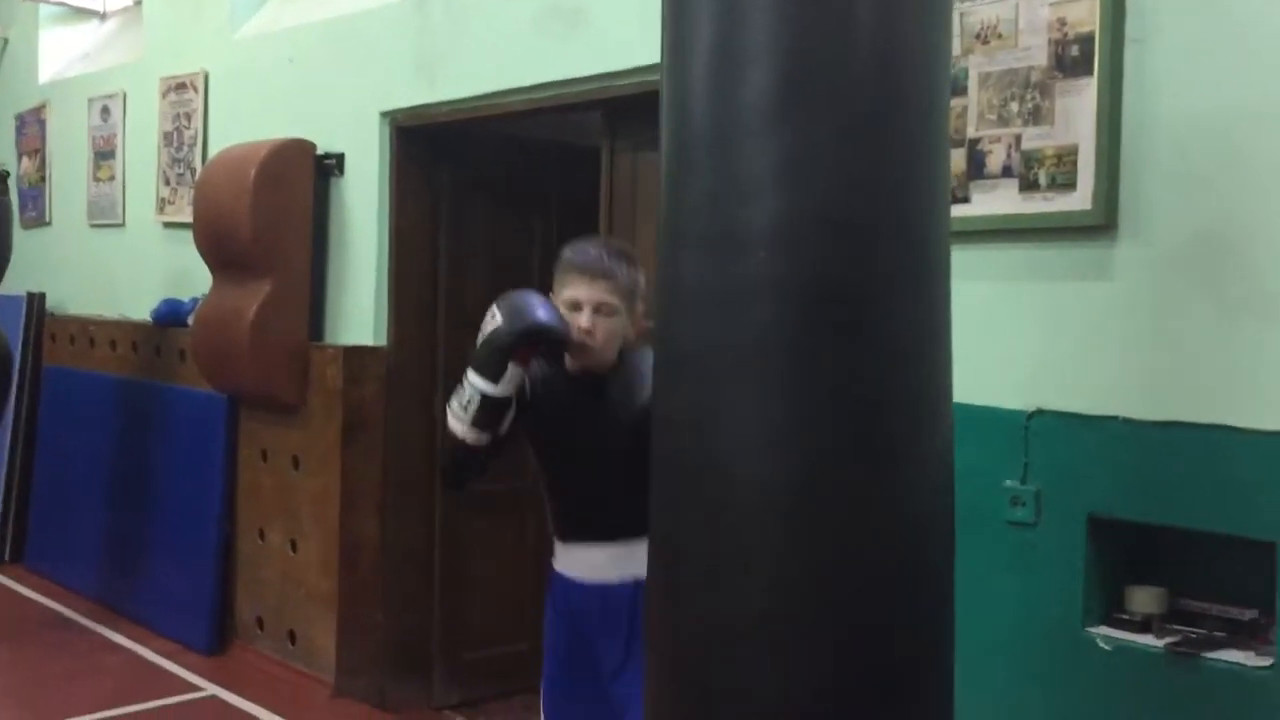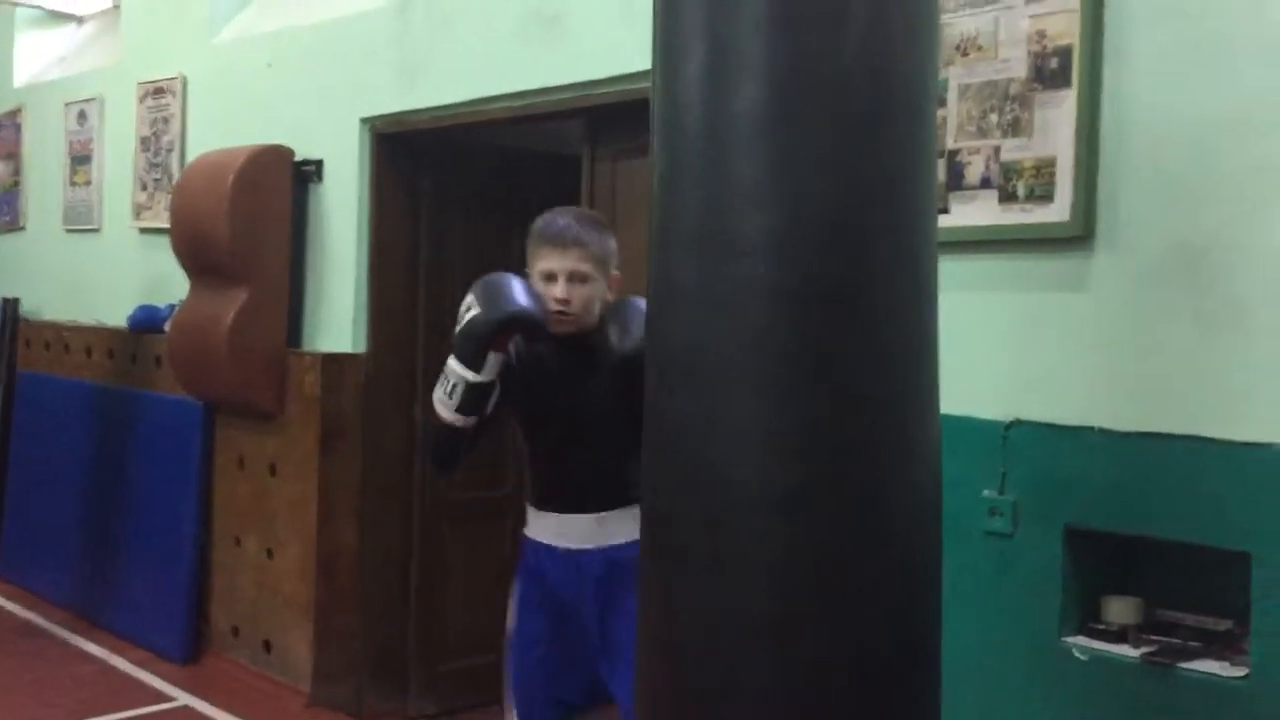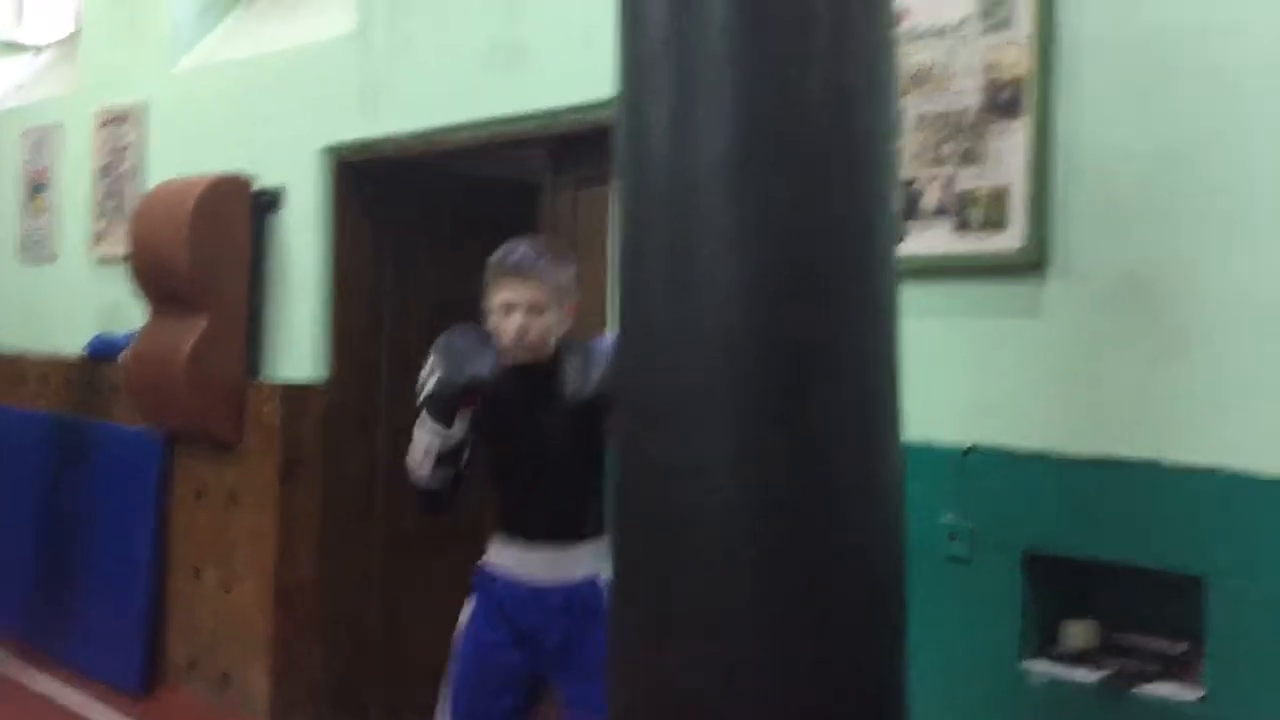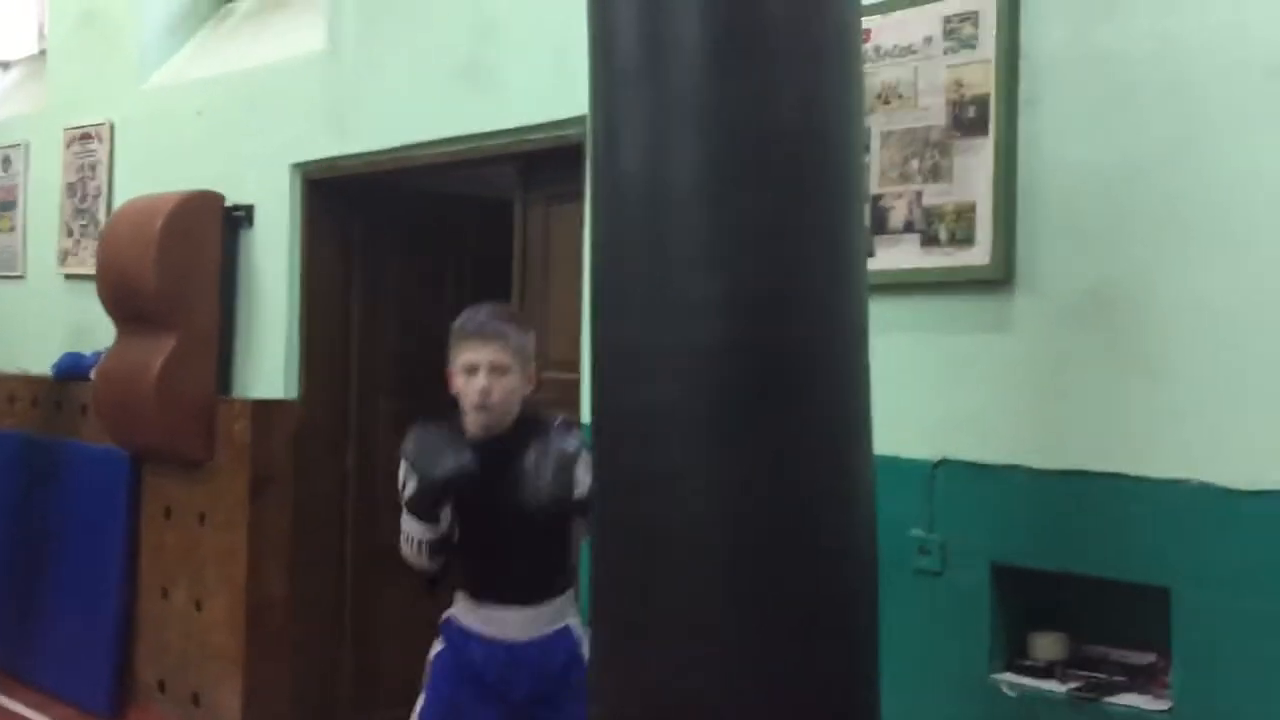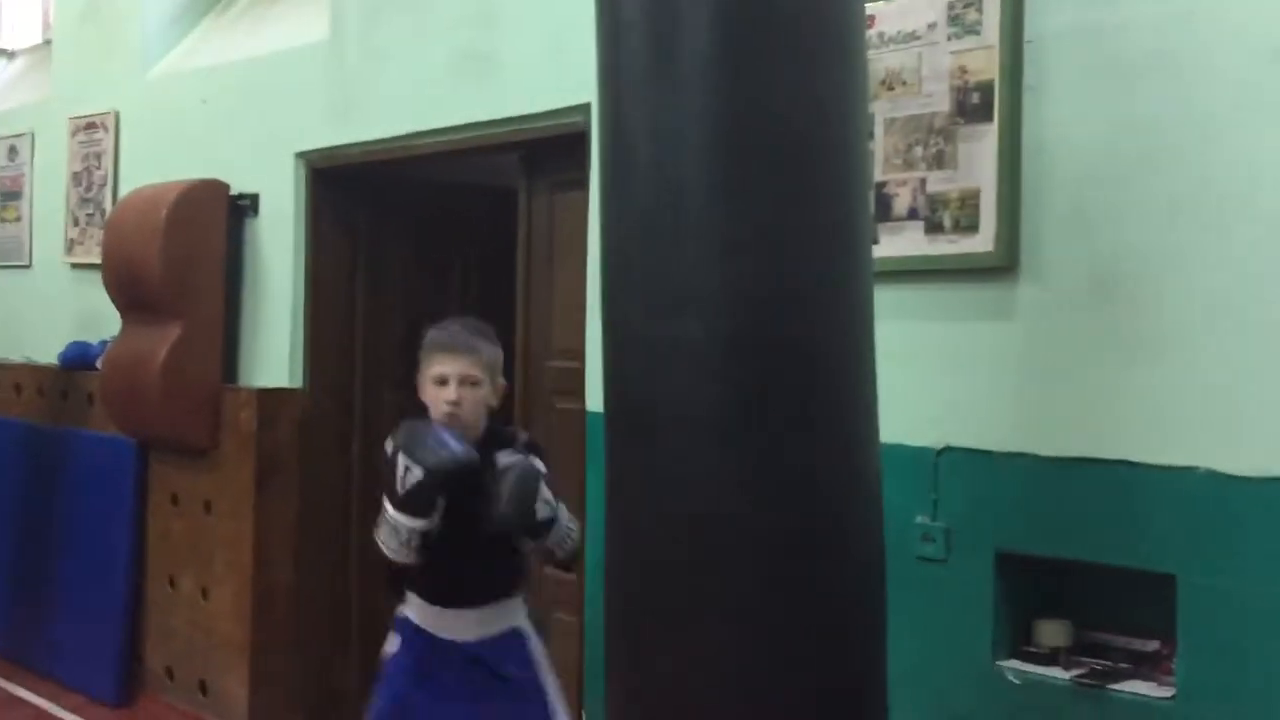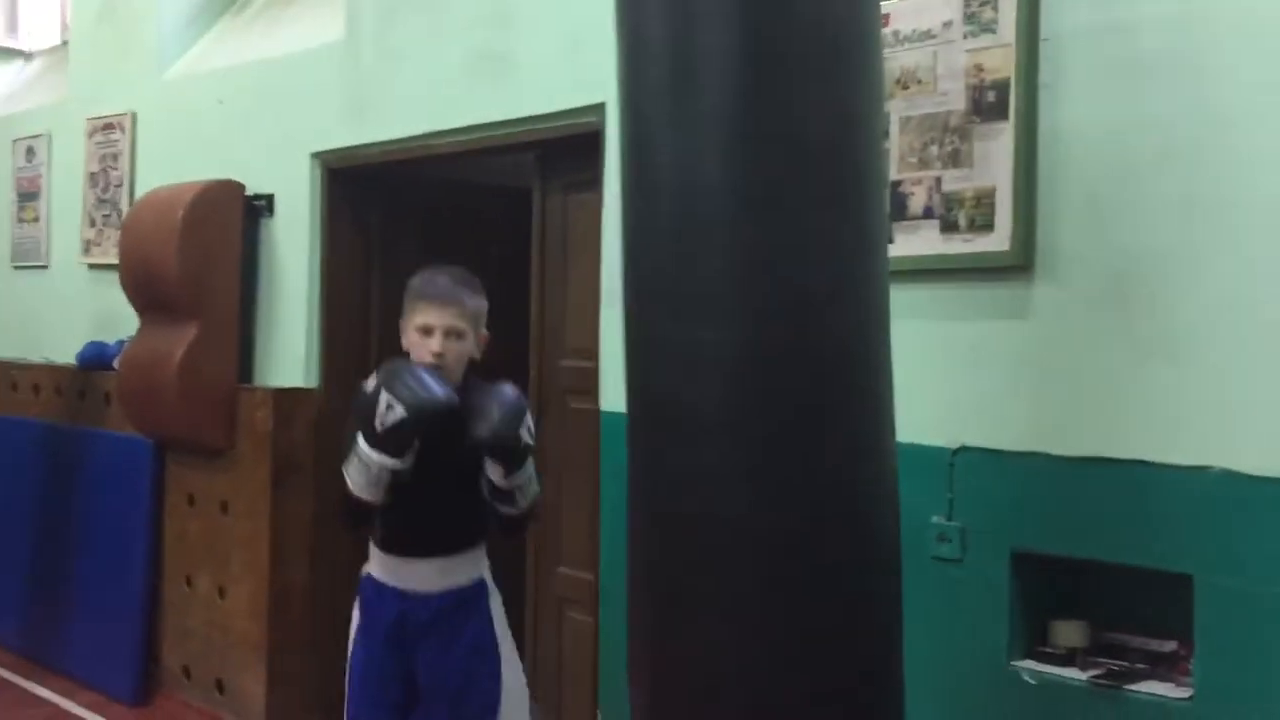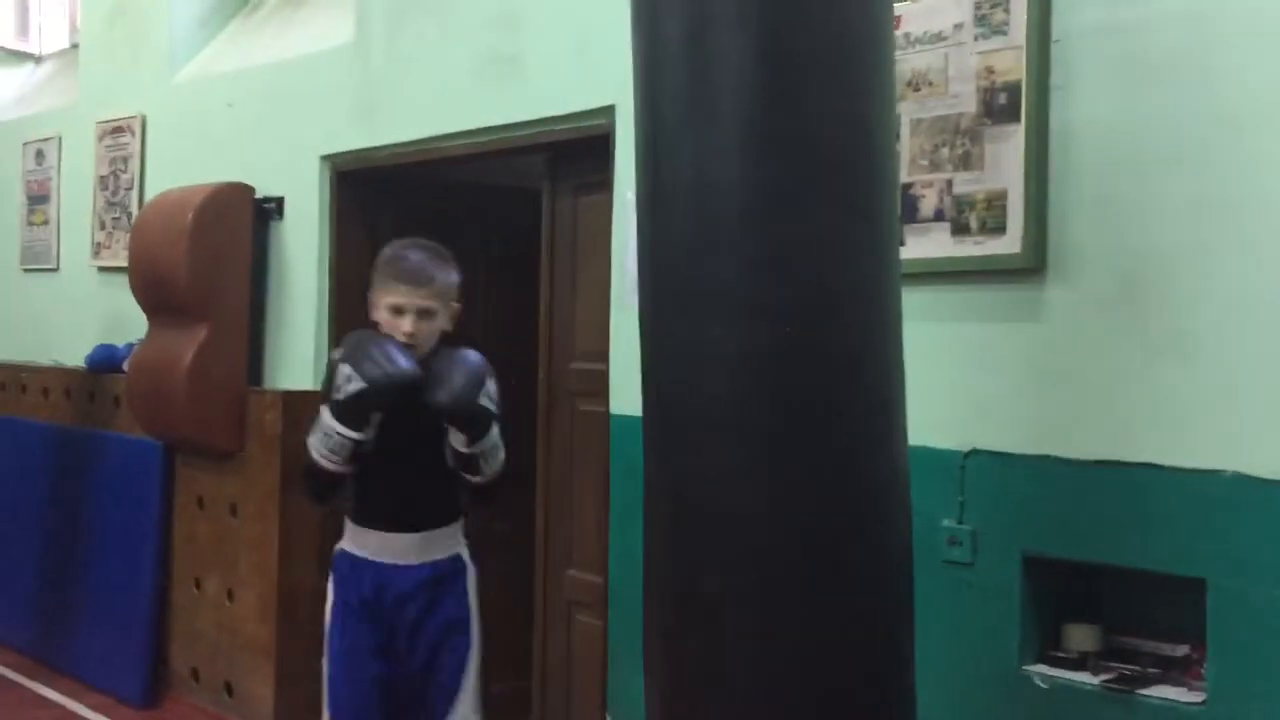
dt=0.1s
person 1, frame 1
left shoulder: (650, 384)
right shoulder: (536, 386)
right elbow: (458, 468)
right wrist: (493, 366)
left hip: (649, 586)
right hip: (573, 587)
person 1, frame 2
left shoulder: (629, 347)
right shoulder: (515, 355)
right elbow: (446, 445)
right wrist: (474, 351)
left hip: (624, 551)
right hip: (547, 555)
person 1, frame 3
left shoulder: (593, 374)
right shoulder: (482, 386)
right elbow: (433, 494)
left wrist: (612, 395)
right wrist: (442, 411)
left hip: (583, 587)
right hip: (506, 585)
person 1, frame 4
left shoulder: (556, 442)
right shoulder: (437, 452)
right elbow: (424, 562)
left wrist: (578, 486)
right wrist: (424, 503)
left hip: (550, 640)
right hip: (472, 639)
person 1, frame 5
left shoulder: (518, 456)
right shoulder: (412, 454)
left elbow: (566, 552)
right elbow: (395, 567)
left wrist: (540, 518)
right wrist: (409, 499)
left hip: (501, 639)
right hip: (424, 638)
person 1, frame 6
left shoulder: (493, 403)
right shoulder: (383, 394)
left elbow: (519, 511)
right elbow: (358, 509)
left wrist: (511, 452)
right wrist: (386, 437)
left hip: (464, 597)
right hip: (386, 594)
person 1, frame 7
left shoulder: (460, 376)
right shoulder: (351, 368)
left elbow: (488, 477)
right elbow: (318, 485)
left wrist: (475, 422)
right wrist: (347, 409)
left hip: (440, 574)
right hip: (362, 570)
